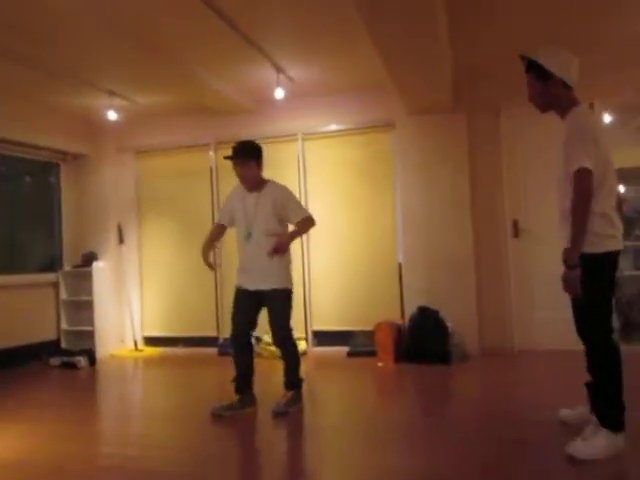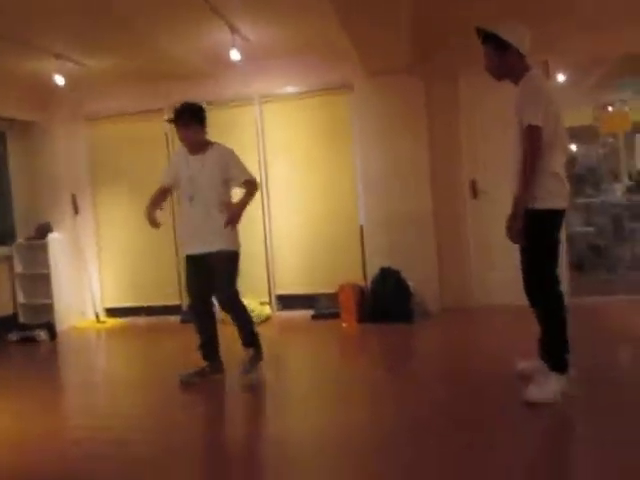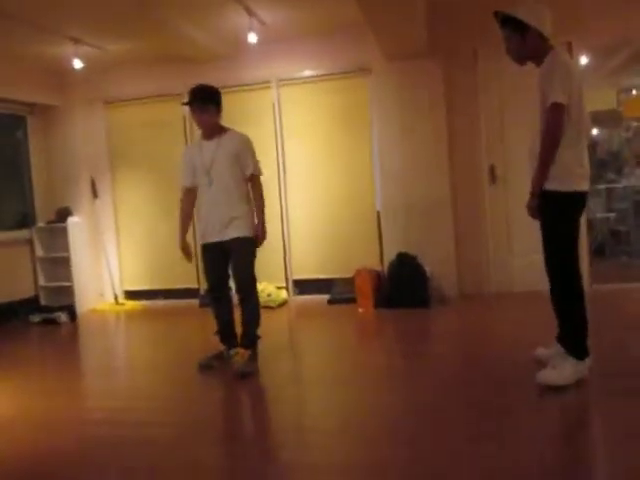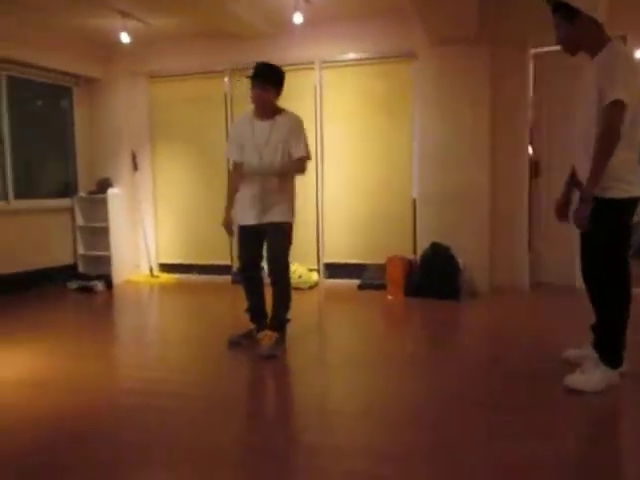
dt=0.4s
person 1, frame 1
left shoulder: (578, 123)
right shoulder: (578, 121)
left elbow: (583, 194)
left wrist: (573, 260)
right wrist: (572, 251)
left hip: (595, 247)
right hip: (591, 246)
left knee: (596, 334)
right knee: (590, 331)
left ankle: (611, 427)
right ankle: (599, 407)
person 1, frame 2
left shoulder: (532, 87)
right shoulder: (530, 87)
left elbow: (532, 154)
left wrist: (520, 212)
right wrist: (518, 208)
left hip: (542, 204)
right hip: (539, 203)
left knee: (541, 284)
right knee: (538, 282)
left ankle: (558, 370)
right ankle: (550, 358)
person 1, frame 3
left shoulder: (556, 66)
right shoulder: (551, 68)
left elbow: (553, 131)
left wrist: (536, 188)
right wrist: (541, 187)
left hip: (562, 186)
right hip: (561, 185)
left knee: (562, 270)
right knee: (559, 268)
left ankle: (576, 355)
right ankle: (568, 344)
person 1, frame 4
right shoulder: (599, 65)
left wrist: (586, 195)
right wrist: (569, 188)
right hip: (599, 191)
right knee: (595, 271)
right ankle: (601, 347)
person 2, frame 1
left shoulder: (278, 193)
right shoulder: (235, 195)
left elbow: (308, 220)
right elbow: (222, 224)
left wrist: (289, 237)
right wrist: (207, 246)
left hip: (276, 280)
right hip: (246, 281)
left knee: (282, 336)
right knee: (239, 337)
left ankle: (293, 391)
right ankle: (244, 395)
person 2, frame 2
left shoulder: (223, 155)
right shoulder: (179, 159)
left elbow: (251, 184)
right elbow: (166, 187)
left wrist: (239, 206)
right wrist: (151, 206)
left hip: (222, 243)
right hip: (193, 245)
left knee: (227, 298)
right knee: (198, 304)
left ankle: (252, 346)
right ankle: (212, 361)
person 2, frame 3
left shoulder: (239, 141)
right shoulder: (192, 151)
left elbow: (255, 183)
right elbow: (189, 193)
left wrist: (261, 222)
right wrist: (183, 233)
left hip: (240, 229)
right hip: (209, 233)
left knee: (245, 286)
right knee: (216, 290)
left ankle: (247, 349)
right ankle: (229, 345)
person 2, frame 4
left shoulder: (291, 123)
right shoulder: (240, 125)
left elbow: (300, 165)
right elbow: (235, 169)
left wrist: (262, 173)
right wrist: (228, 209)
left hip: (278, 212)
right hip: (247, 213)
left knee: (278, 271)
right knee: (248, 270)
left ankle: (277, 331)
right ankle: (259, 325)
